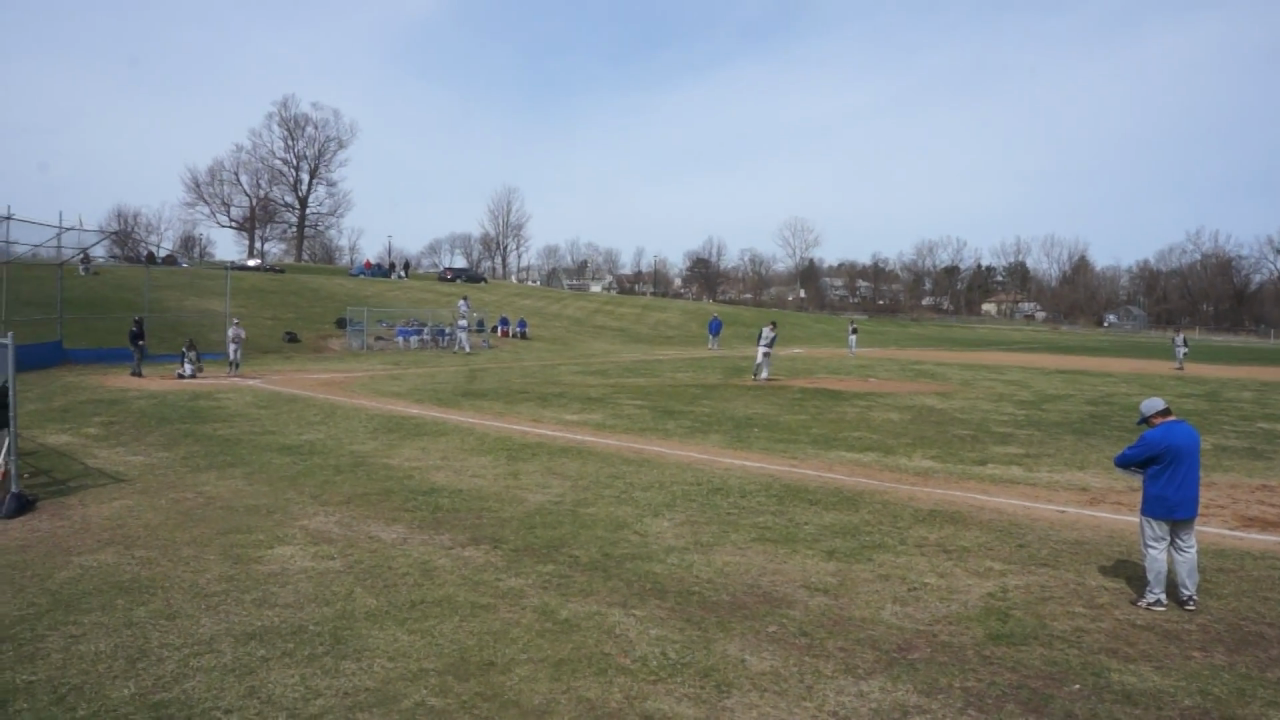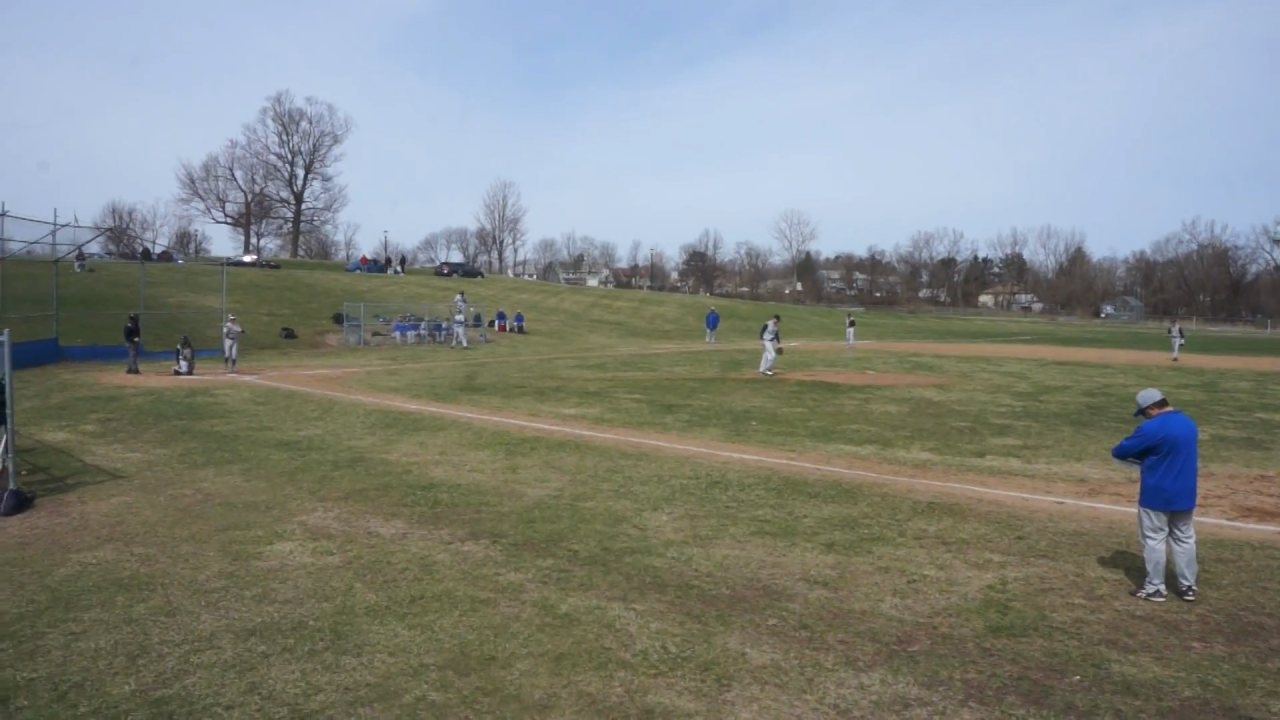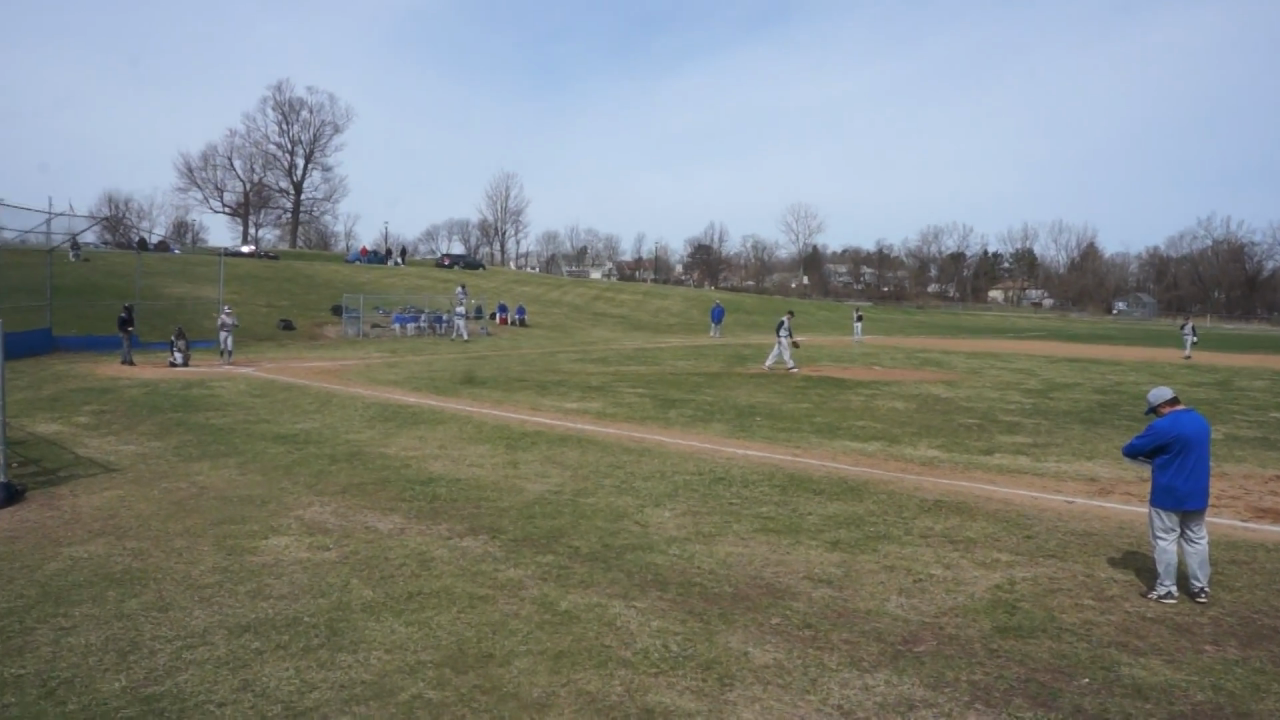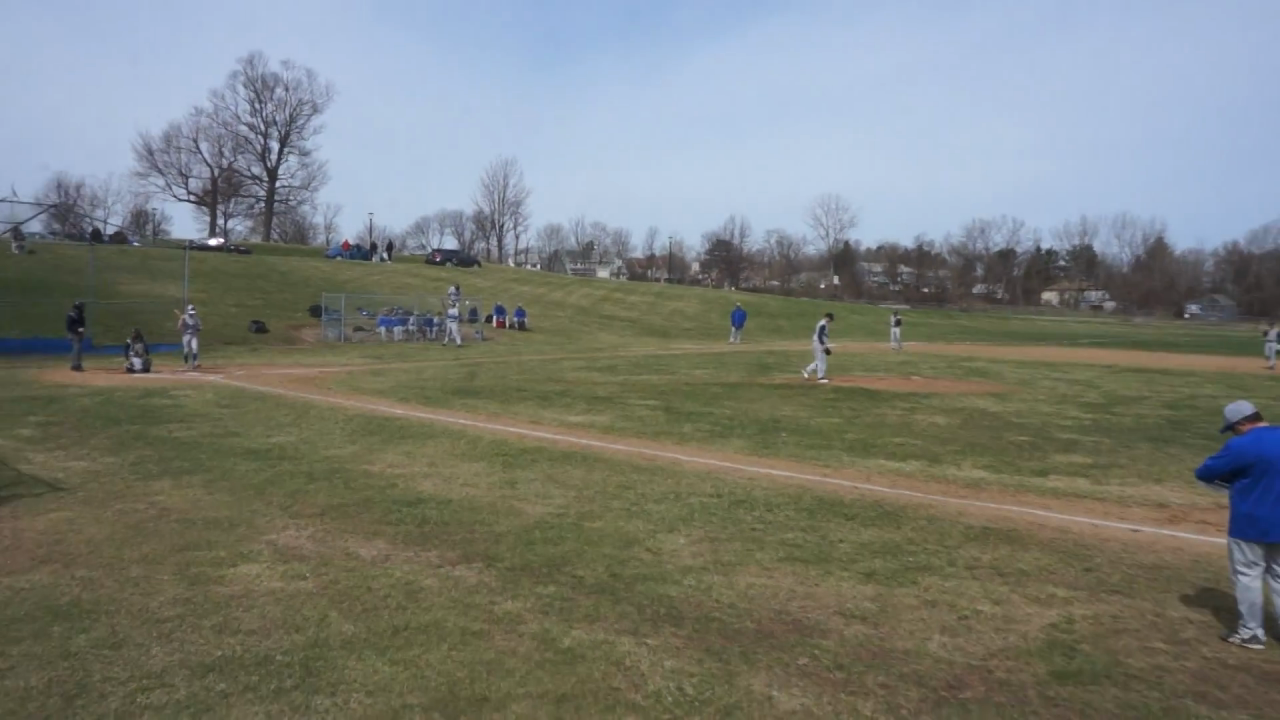
dt=0.2s
person 1, frame 1
left shoulder: (1154, 437)
right shoulder: (1192, 433)
left elbow: (1123, 460)
left wrist: (1118, 460)
left hip: (1159, 505)
right hip: (1187, 504)
left knee: (1155, 550)
right knee: (1186, 549)
left ankle: (1156, 597)
right ankle: (1189, 596)
person 1, frame 2
left shoulder: (1151, 428)
right shoulder: (1189, 423)
left elbow: (1121, 450)
left wrist: (1116, 451)
left hip: (1156, 495)
right hip: (1185, 495)
left knee: (1154, 540)
right knee: (1184, 539)
left ankle: (1155, 587)
right ankle: (1188, 586)
person 1, frame 3
left shoulder: (1162, 426)
right shoulder: (1202, 422)
left elbow: (1131, 450)
left wrist: (1138, 451)
left hip: (1169, 495)
right hip: (1197, 494)
left knee: (1165, 541)
right knee: (1197, 540)
left ankle: (1166, 590)
right ankle: (1201, 588)
person 1, frame 4
left shoulder: (1241, 445)
left elbow: (1205, 472)
left wrist: (1211, 475)
left hip: (1250, 526)
left knee: (1248, 576)
left ankle: (1251, 633)
